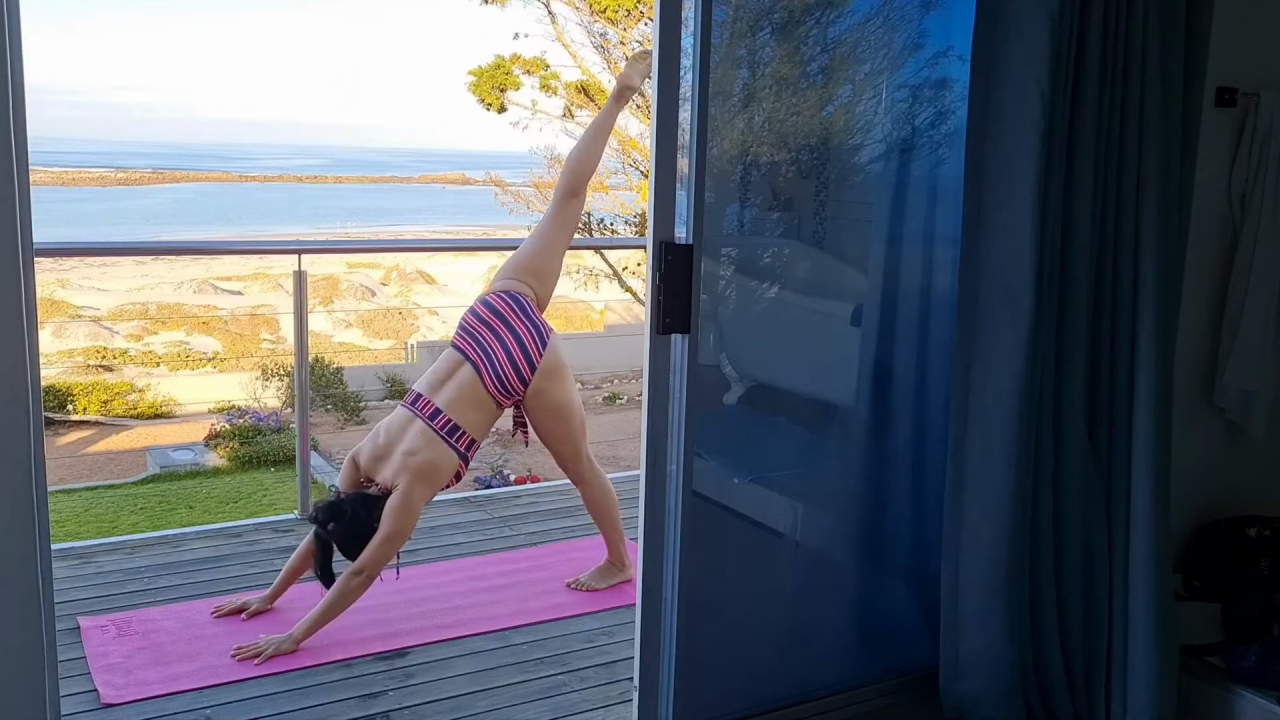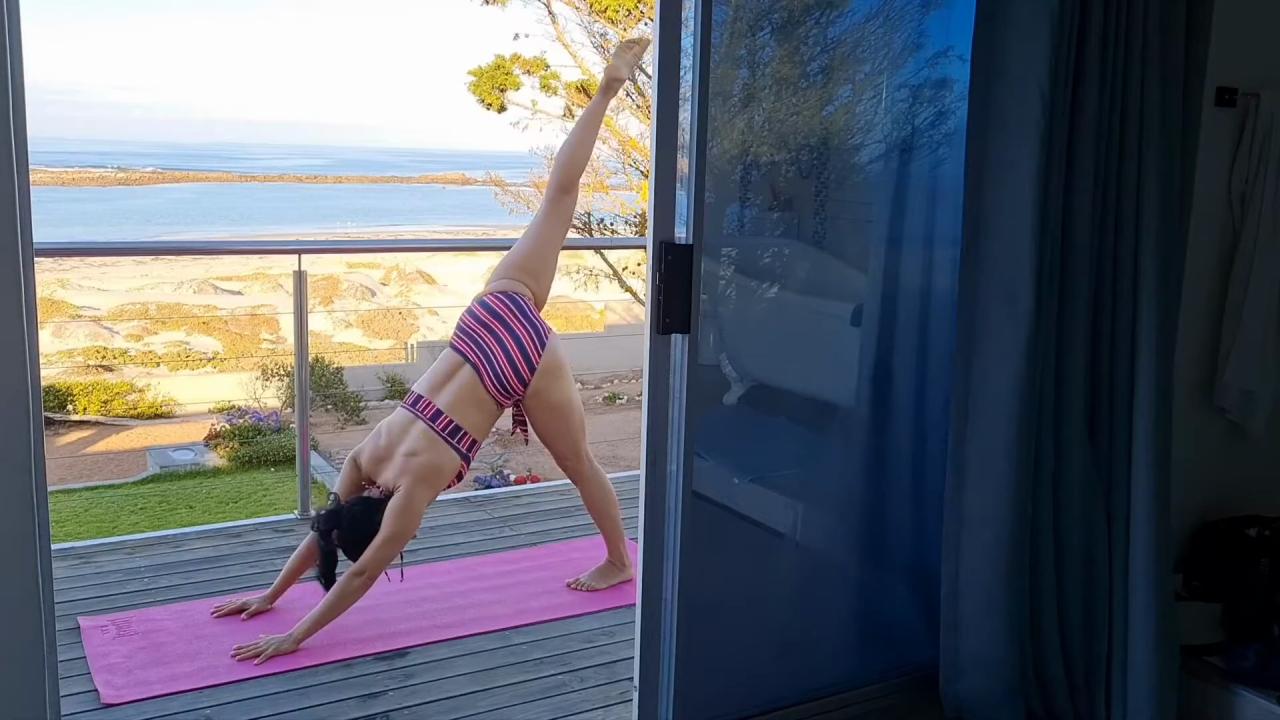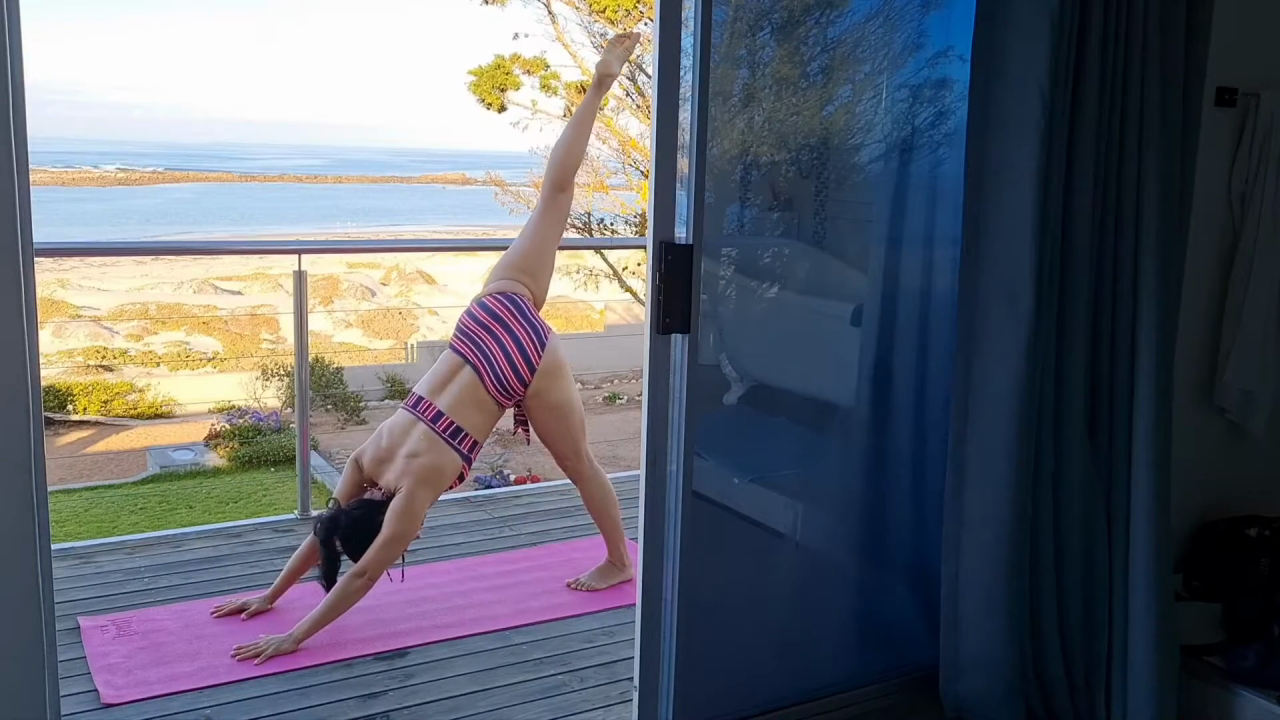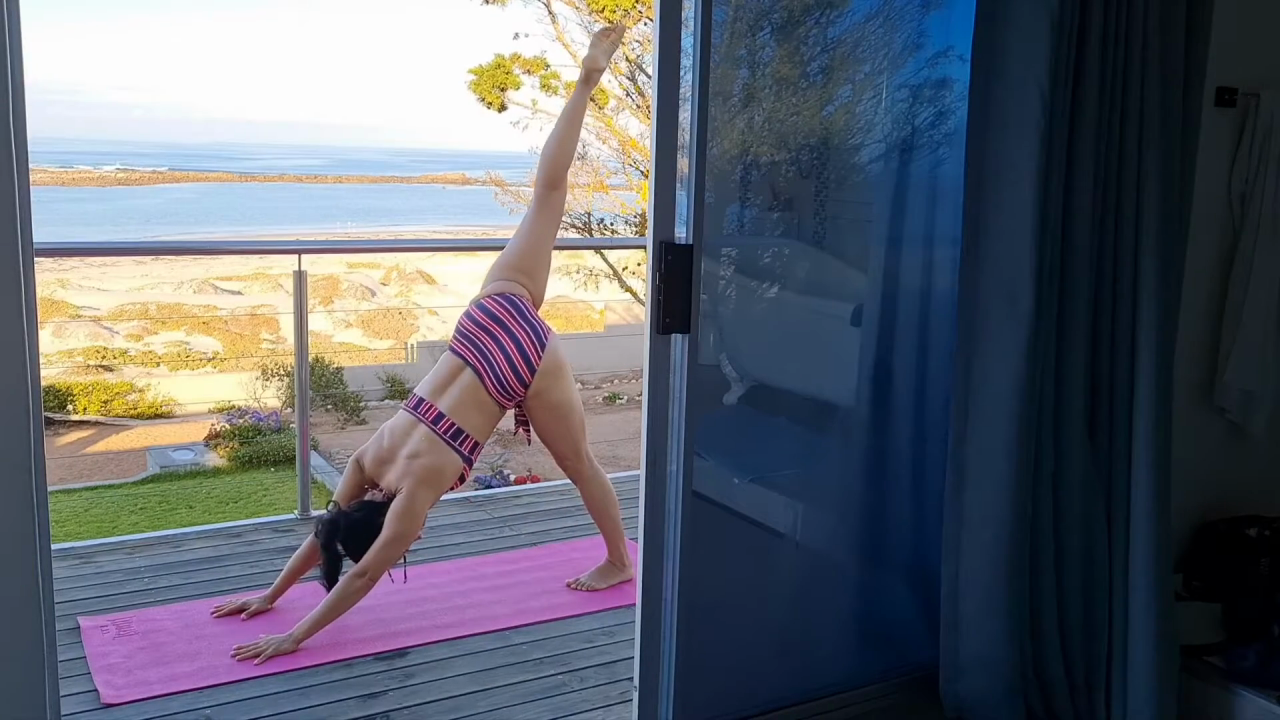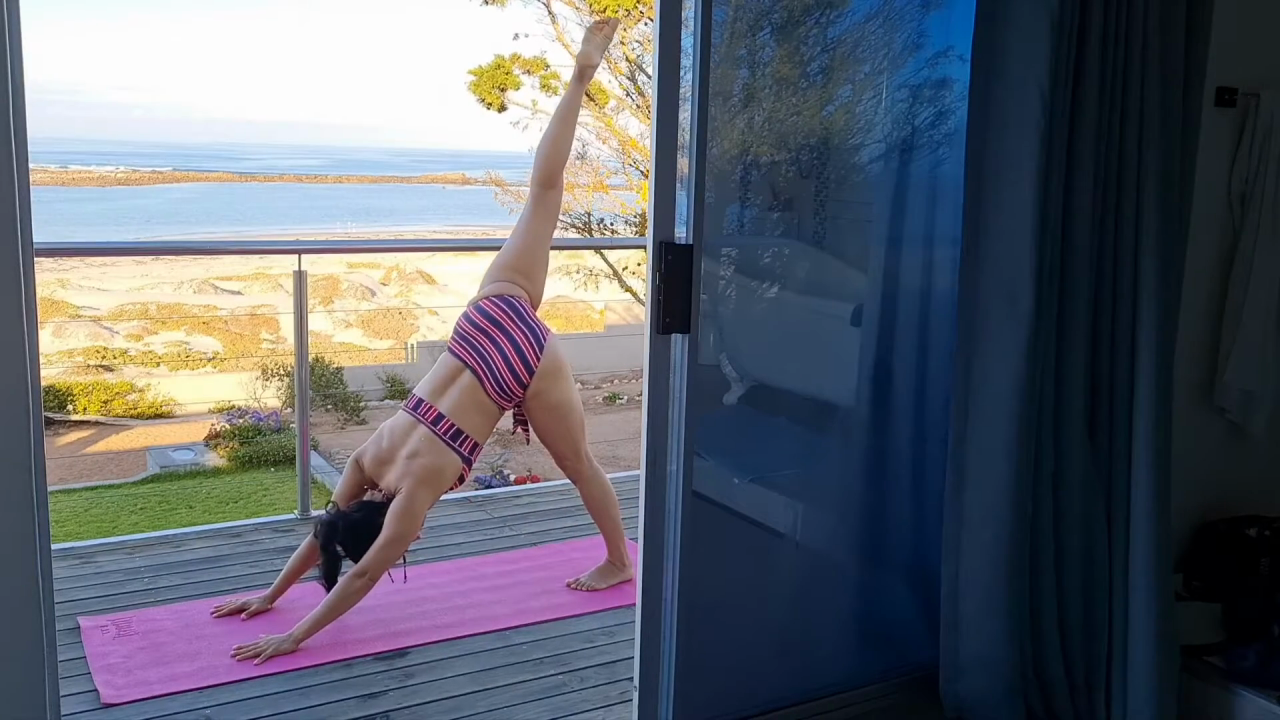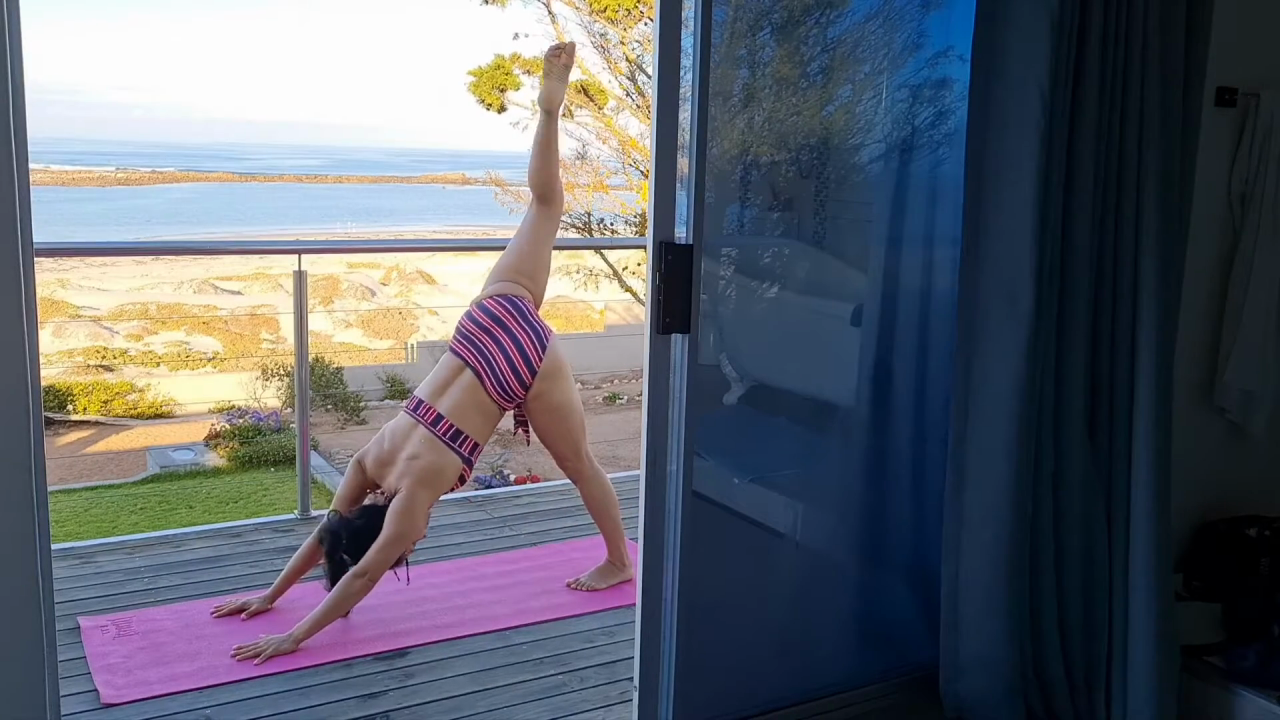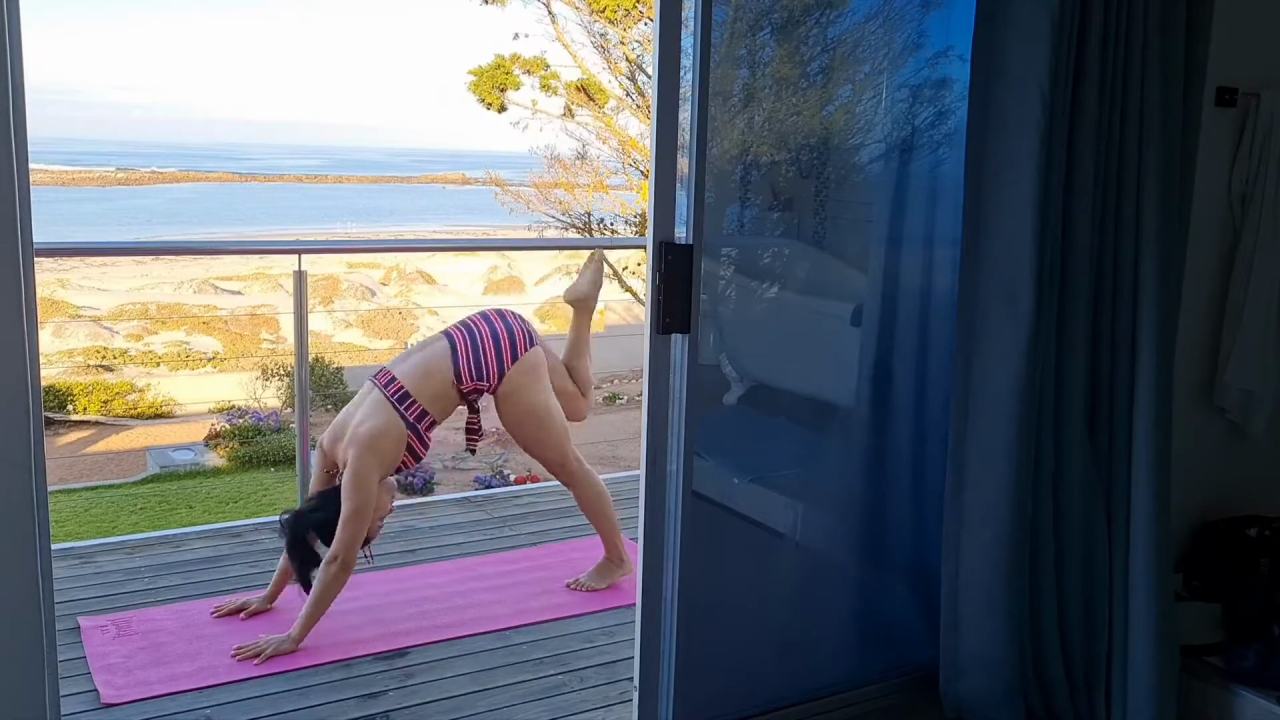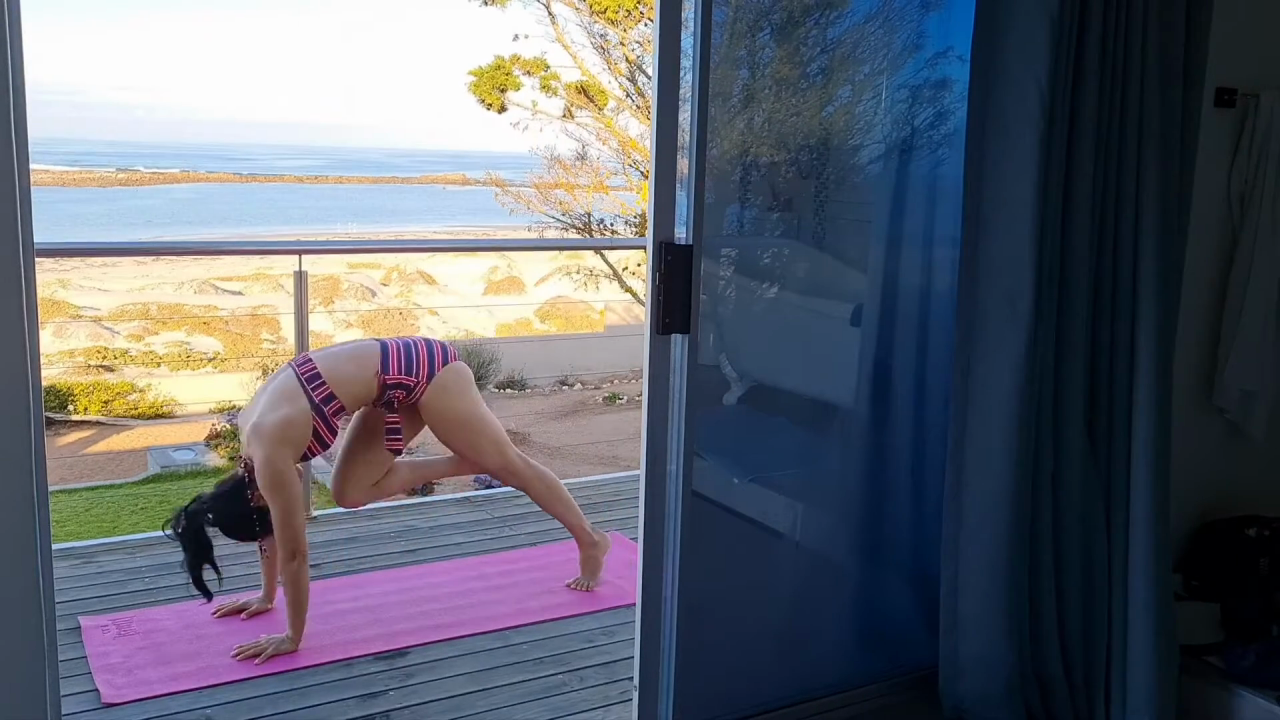
dt=0.2s
person 1, frame 1
left shoulder: (409, 485)
right shoulder: (364, 458)
left elbow: (360, 575)
right elbow: (321, 531)
left wrist: (293, 637)
right wrist: (268, 596)
left hip: (520, 353)
right hip: (497, 318)
left knee: (579, 465)
right knee: (565, 198)
left ankle: (620, 564)
right ankle: (619, 97)
person 1, frame 2
left shoulder: (410, 486)
right shoulder: (368, 458)
left elbow: (361, 576)
right elbow: (322, 531)
left wrist: (291, 638)
right wrist: (267, 596)
left hip: (519, 352)
right hip: (498, 316)
left knee: (578, 464)
right knee: (560, 193)
left ankle: (619, 563)
right ankle: (607, 90)
person 1, frame 3
left shoulder: (413, 485)
right shoulder: (370, 459)
left elbow: (362, 576)
right elbow: (325, 528)
left wrist: (293, 637)
right wrist: (267, 595)
left hip: (519, 354)
right hip: (497, 316)
left knee: (577, 464)
right knee: (555, 192)
left ankle: (619, 563)
right ankle: (599, 87)
person 1, frame 4
left shoulder: (413, 487)
right shoulder: (374, 457)
left elbow: (362, 575)
right elbow: (326, 531)
left wrist: (292, 638)
right wrist: (267, 596)
left hip: (519, 353)
right hip: (498, 319)
left knee: (578, 464)
right knee: (547, 191)
left ankle: (619, 563)
right ankle: (587, 81)
person 1, frame 5
left shoulder: (412, 487)
right shoulder: (372, 458)
left elbow: (363, 576)
right elbow: (327, 529)
left wrist: (292, 637)
right wrist: (268, 596)
left hip: (519, 352)
right hip: (495, 318)
left knee: (577, 464)
right knee: (544, 190)
left ankle: (620, 563)
right ankle: (579, 78)
person 1, frame 6
left shoulder: (414, 485)
right shoulder: (373, 460)
left elbow: (364, 574)
right elbow: (328, 531)
left wrist: (294, 637)
right wrist: (269, 597)
left hip: (520, 353)
right hip: (494, 322)
left knee: (578, 465)
right knee: (546, 203)
left ankle: (618, 563)
right ankle: (551, 105)
person 1, frame 7
left shoulder: (361, 458)
right shoulder: (333, 443)
left elbow: (339, 560)
right elbow: (311, 525)
left wrist: (294, 636)
right wrist: (268, 595)
left hip: (488, 349)
right hip: (477, 338)
left knee: (565, 464)
right knee: (576, 407)
left ankle: (617, 559)
right ankle: (584, 298)
person 1, frame 8
left shoulder: (269, 450)
right shoulder: (253, 431)
left elbow: (292, 552)
right elbow: (268, 529)
left wrist: (293, 637)
right wrist: (265, 595)
left hip: (414, 368)
right hip: (399, 368)
left knee: (510, 464)
right knee: (352, 493)
left ankle: (590, 541)
right ankle: (469, 460)
